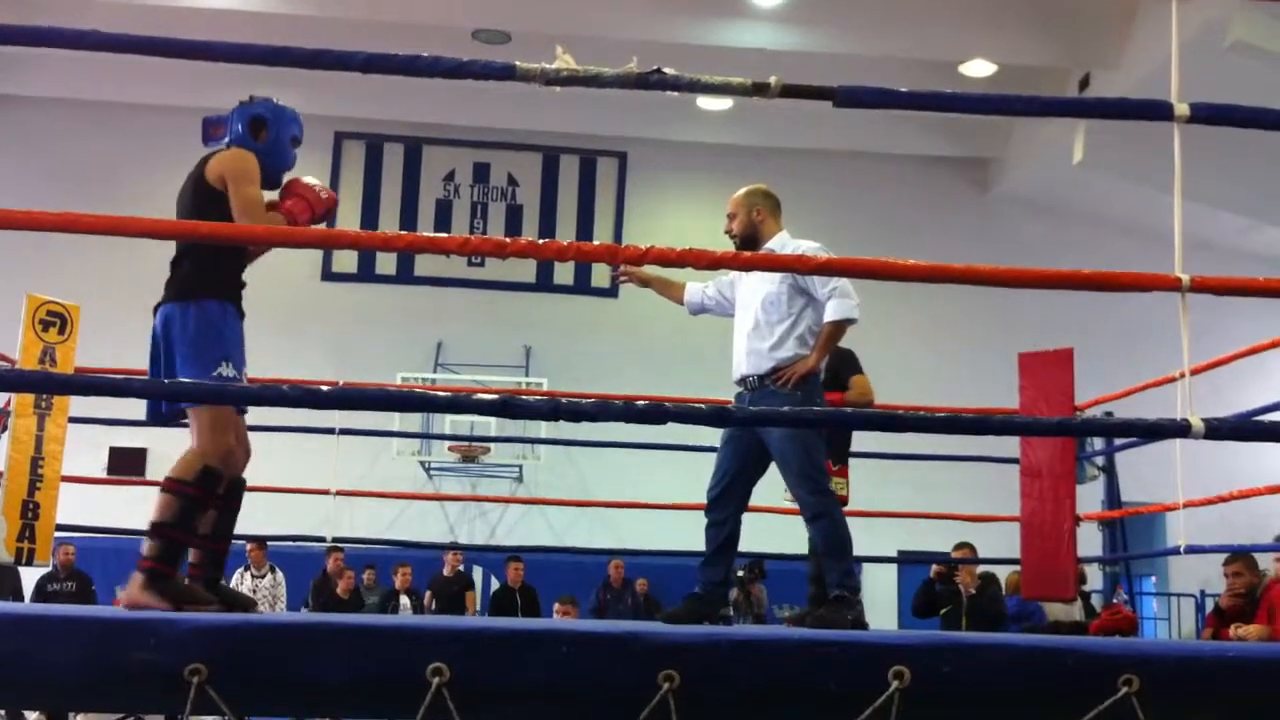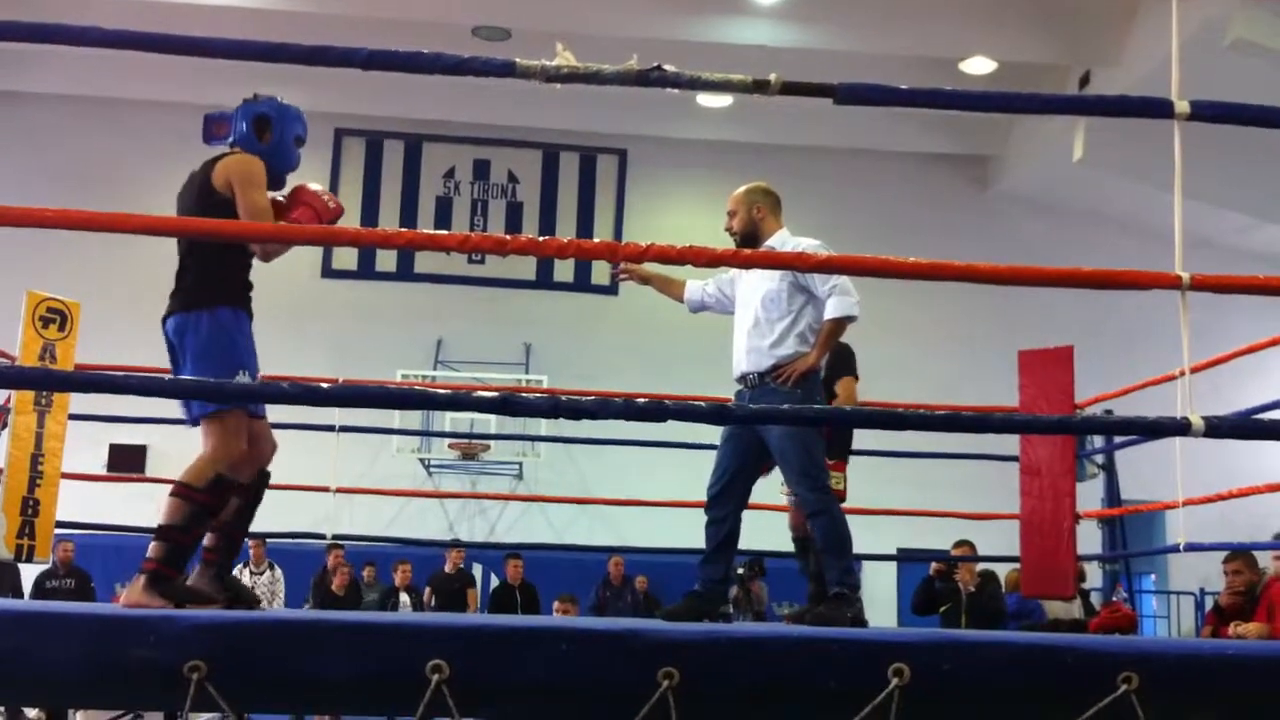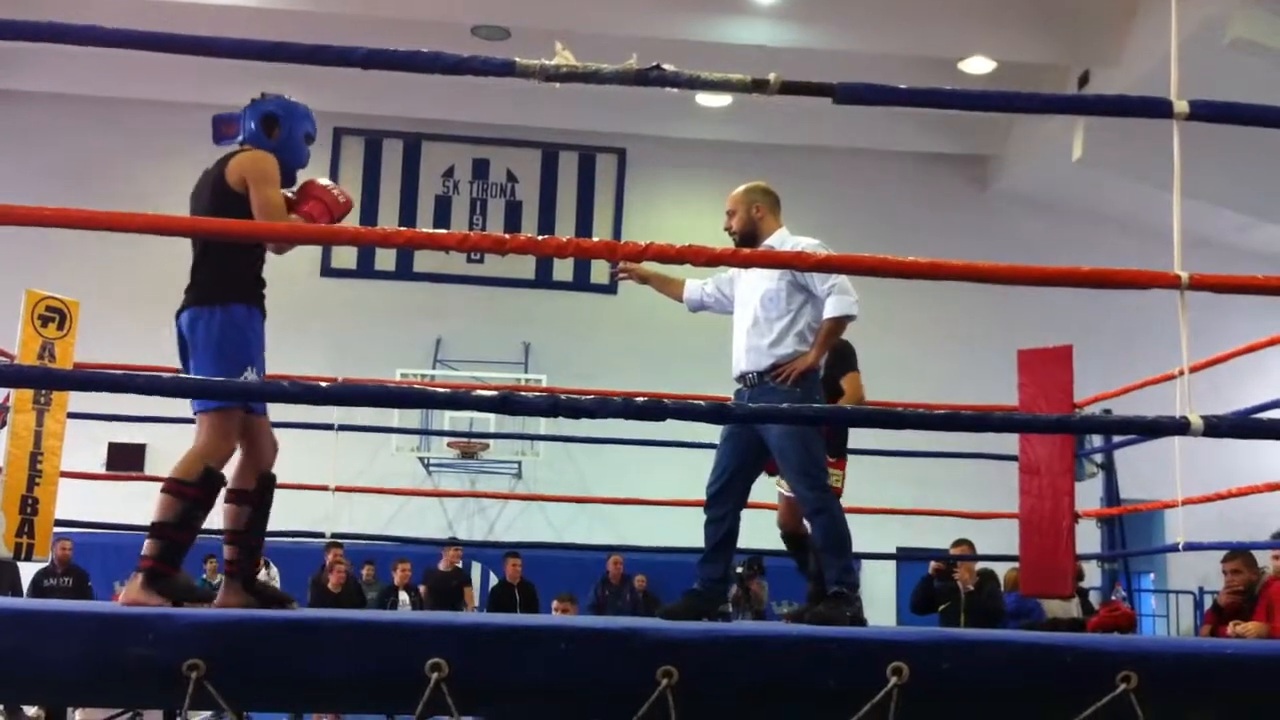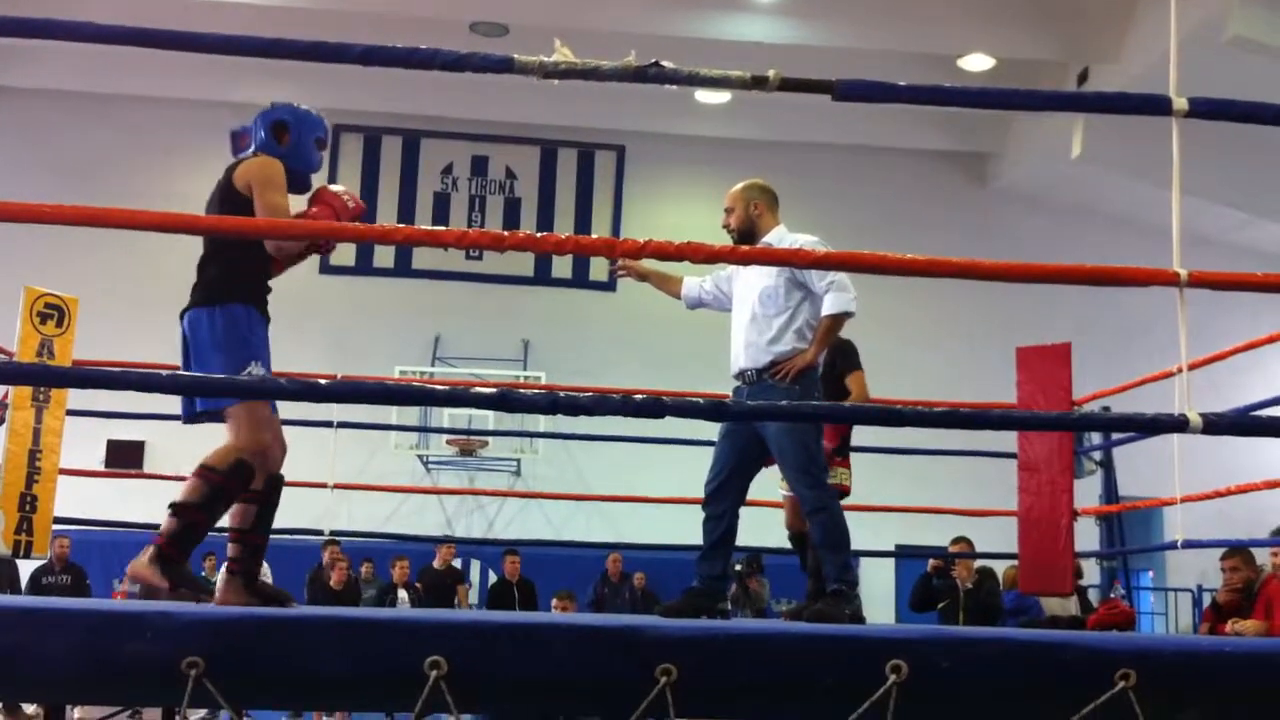
dt=0.2s
person 1, frame 1
left shoulder: (209, 175)
right shoulder: (237, 158)
right elbow: (252, 233)
left wrist: (285, 222)
right wrist: (299, 209)
left hip: (191, 312)
right hip: (202, 309)
left knee: (231, 452)
right knee: (216, 444)
left ankle: (201, 584)
right ankle: (150, 575)
person 1, frame 2
left shoulder: (204, 179)
right shoulder: (244, 164)
right elbow: (263, 245)
left wrist: (282, 220)
right wrist: (307, 216)
left hip: (195, 316)
right hip: (214, 315)
left knee: (256, 447)
right knee: (226, 448)
left ankle: (212, 574)
right ankle: (152, 579)
person 1, frame 3
left shoulder: (215, 177)
right shoulder: (257, 161)
right elbow: (278, 238)
left wrist: (292, 215)
right wrist: (318, 210)
left hip: (208, 313)
right hip: (226, 311)
left knee: (259, 448)
right knee: (216, 442)
left ankle: (239, 582)
right ankle: (150, 577)
person 1, frame 4
left shoulder: (239, 184)
right shoulder: (264, 166)
right elbow: (276, 241)
left wrist: (310, 242)
right wrist: (328, 216)
left hip: (228, 316)
right hip: (228, 313)
left knee: (269, 449)
right knee: (252, 440)
left ankle: (240, 581)
right ankle: (162, 555)
person 2, frame 1
left shoulder: (802, 254)
right shoulder: (744, 275)
left elbow: (844, 302)
right elbow: (698, 297)
left wrist: (814, 358)
right wrist: (647, 279)
left hip: (787, 394)
right hip: (749, 398)
left knee: (814, 496)
right knee: (722, 499)
left ankle: (845, 598)
right ankle: (710, 595)
person 2, frame 2
left shoulder: (802, 252)
right shoulder: (744, 273)
left elbow: (844, 300)
right elbow: (699, 294)
left wrist: (814, 356)
right wrist: (647, 277)
left hip: (788, 392)
right hip: (749, 395)
left knee: (813, 494)
right knee: (722, 496)
left ankle: (844, 596)
right ankle: (709, 592)
person 2, frame 3
left shoulder: (801, 252)
right shoulder: (743, 272)
left elbow: (843, 299)
right elbow: (698, 294)
left wrist: (813, 355)
right wrist: (646, 276)
left hip: (787, 391)
right hip: (749, 395)
left knee: (812, 493)
right knee: (721, 495)
left ankle: (843, 594)
right ankle: (709, 591)
person 2, frame 4
left shoulder: (799, 248)
right shoulder: (742, 270)
left elbow: (841, 296)
right elbow: (695, 291)
left wrist: (812, 353)
right wrist: (644, 273)
left hip: (786, 388)
right hip: (747, 392)
left knee: (812, 491)
right knee: (720, 493)
left ankle: (842, 592)
right ankle: (708, 589)
person 3, frame 1
left shoulder: (840, 356)
left elbow: (865, 396)
left wrist: (821, 400)
left hip: (828, 456)
left ankle: (819, 605)
right ankle: (829, 601)
person 3, frame 2
left shoulder: (838, 352)
left elbow: (847, 400)
left hip: (826, 453)
right knee: (798, 526)
left ankle: (820, 602)
right ankle: (823, 597)
person 3, frame 3
left shoulder: (838, 348)
left elbow: (855, 396)
left hip: (825, 452)
right knee: (787, 523)
left ankle: (820, 600)
right ankle: (824, 591)
person 3, frame 4
left shoulder: (840, 348)
left elbow: (861, 396)
left wrist: (832, 434)
left hip: (828, 453)
right knee: (794, 525)
left ankle: (819, 598)
right ankle: (828, 592)
